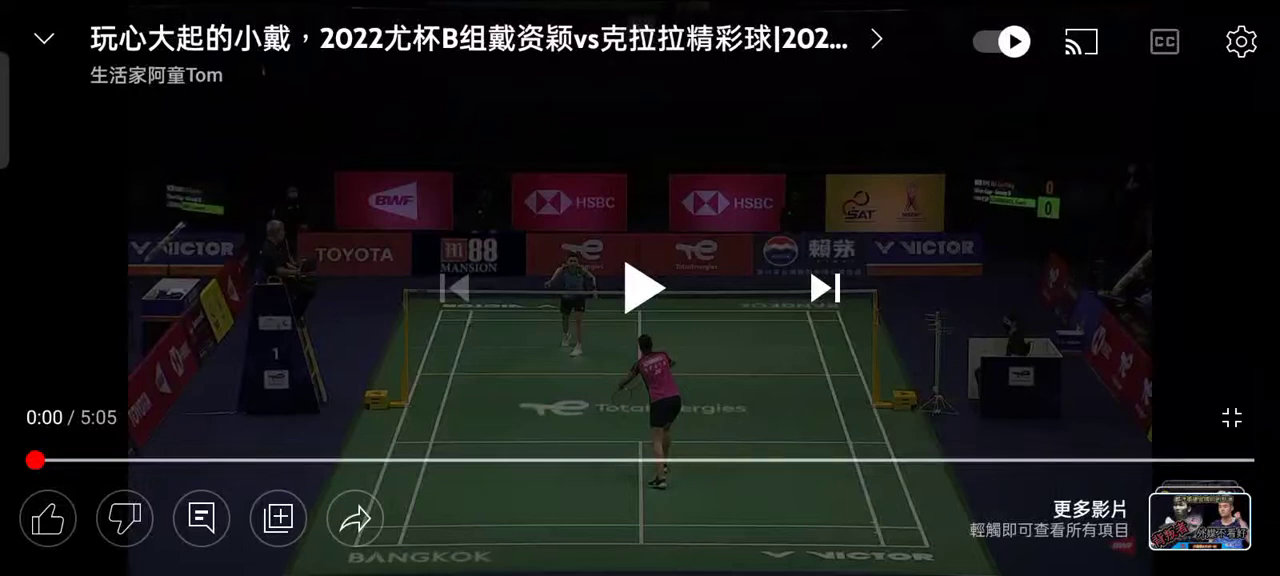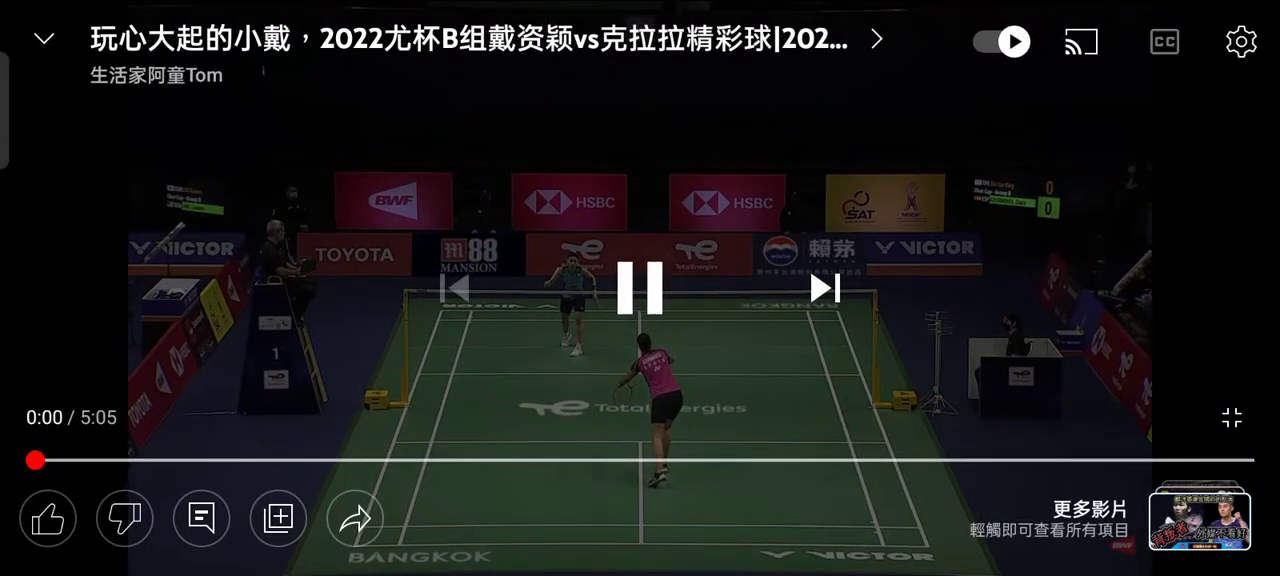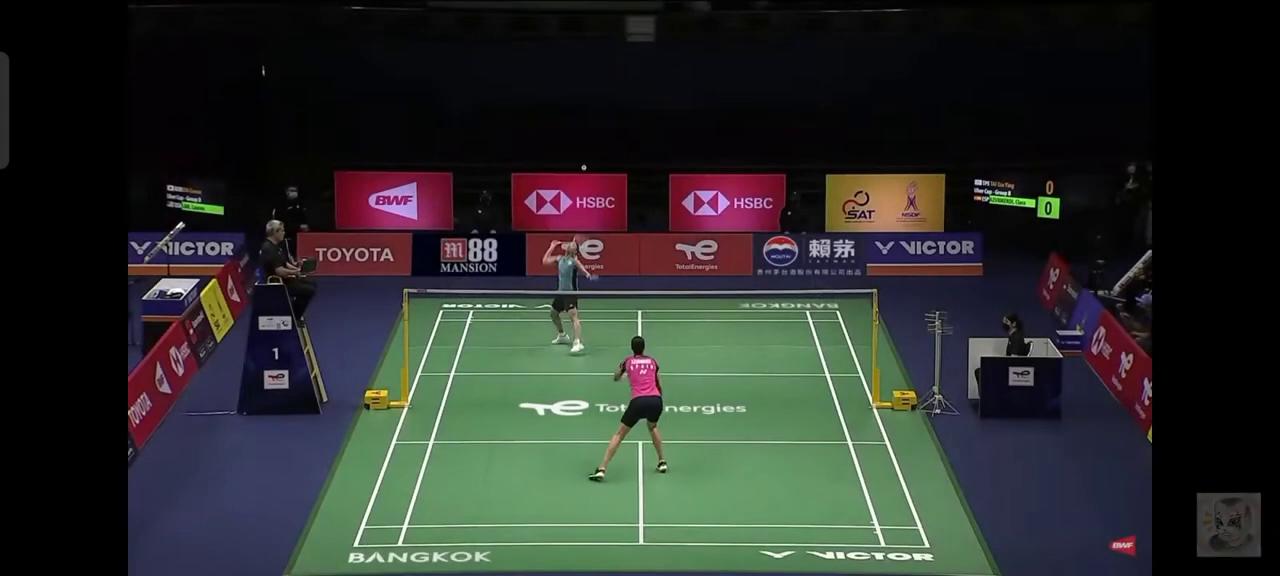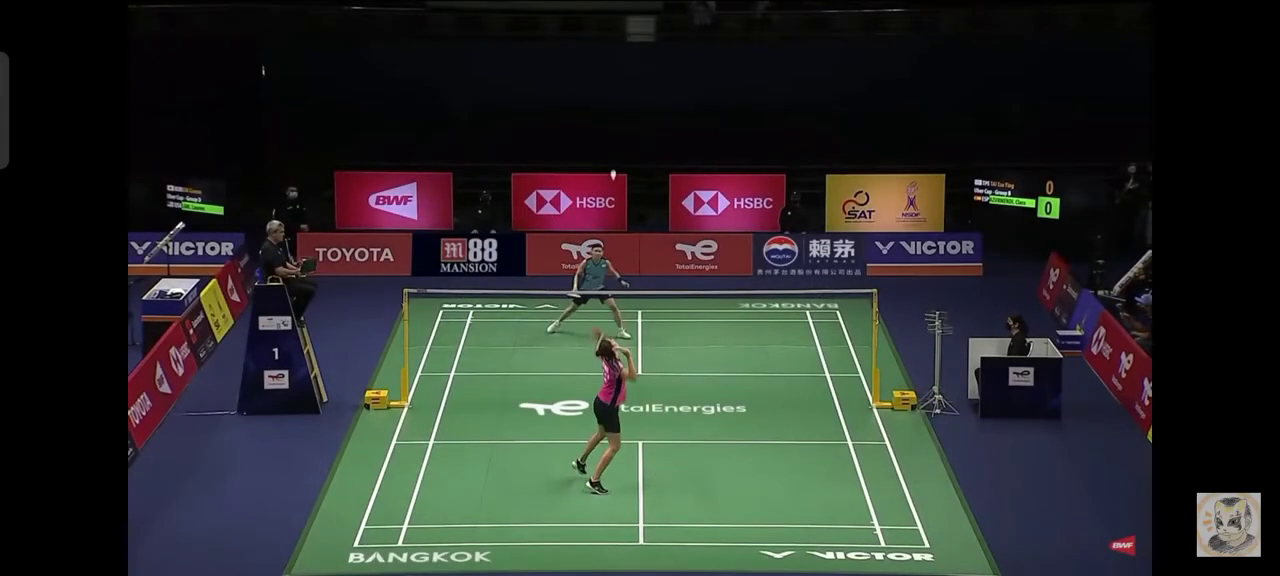
dt=1s
person 1, frame 1
left shoulder: (640, 364)
right shoulder: (663, 355)
left elbow: (626, 380)
right elbow: (673, 363)
left wrist: (620, 386)
left hip: (659, 402)
right hip: (675, 399)
left knee: (657, 440)
right knee: (666, 430)
left ankle: (661, 478)
right ankle: (664, 464)
person 1, frame 2
left shoulder: (639, 362)
right shoulder: (662, 353)
left elbow: (625, 380)
right elbow: (671, 360)
left wrist: (621, 383)
left hip: (660, 398)
right hip: (677, 395)
left knee: (657, 437)
right knee: (666, 429)
left ankle: (659, 472)
right ankle: (663, 465)
person 1, frame 3
left shoulder: (627, 362)
right shoulder: (652, 361)
left elbow: (616, 378)
left wrist: (618, 374)
left hip: (638, 402)
right hip: (655, 400)
left knee: (619, 435)
right knee: (653, 428)
left ankle: (601, 470)
right ankle: (662, 462)
person 1, frame 4
left shoulder: (606, 360)
right shoulder: (615, 365)
left elbow: (598, 349)
right elbow: (632, 377)
left wrist: (597, 338)
right wrist: (628, 355)
left hip: (600, 402)
right hip: (608, 407)
left knee: (601, 434)
right knee: (614, 447)
left ankle: (580, 461)
right ankle: (594, 481)
